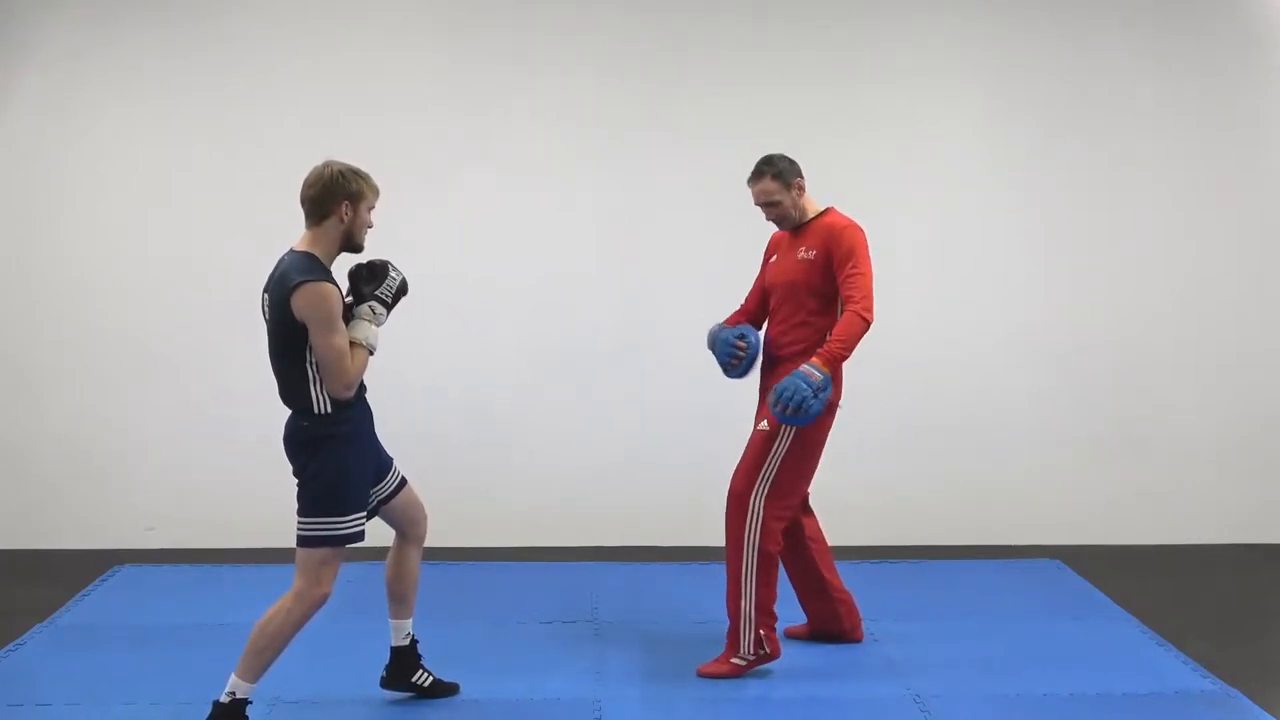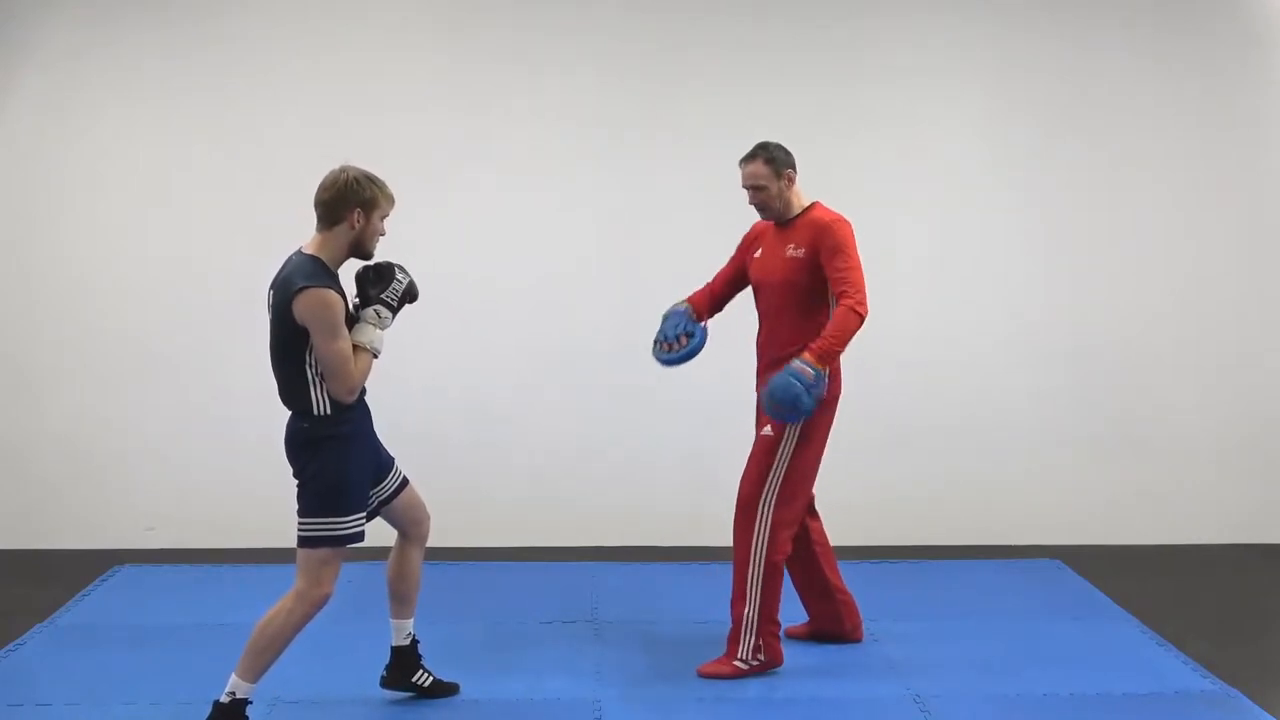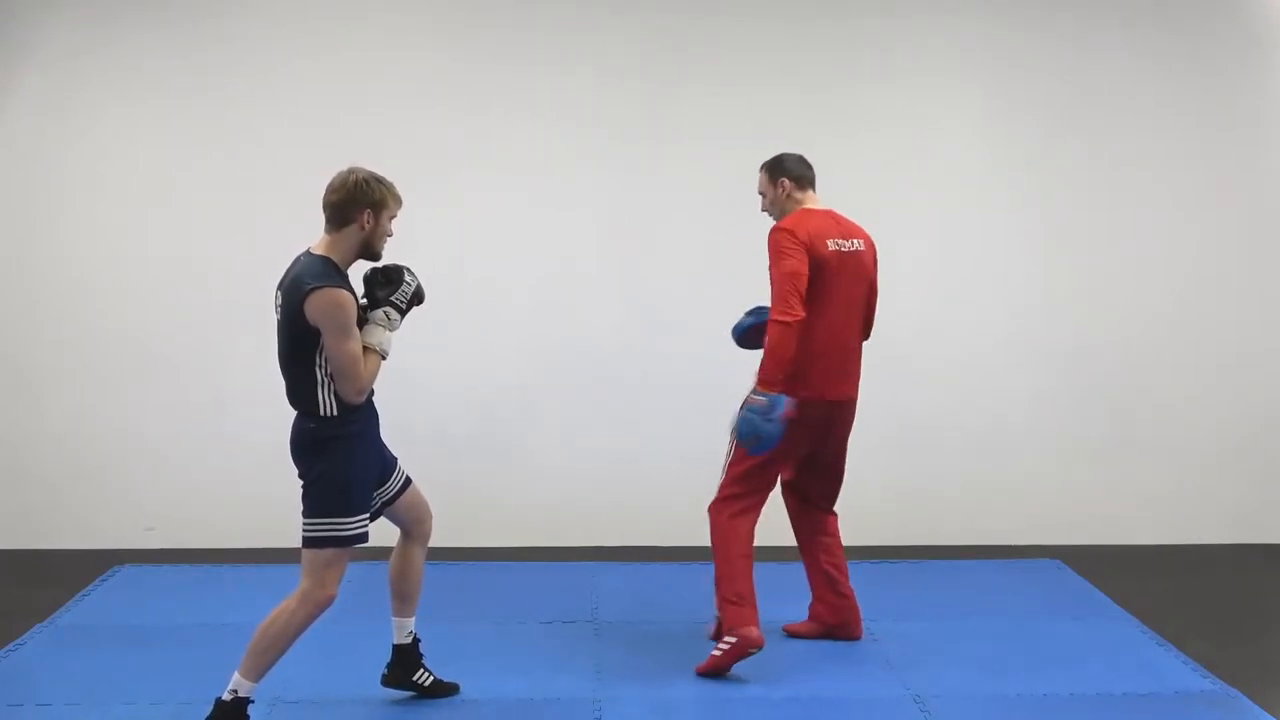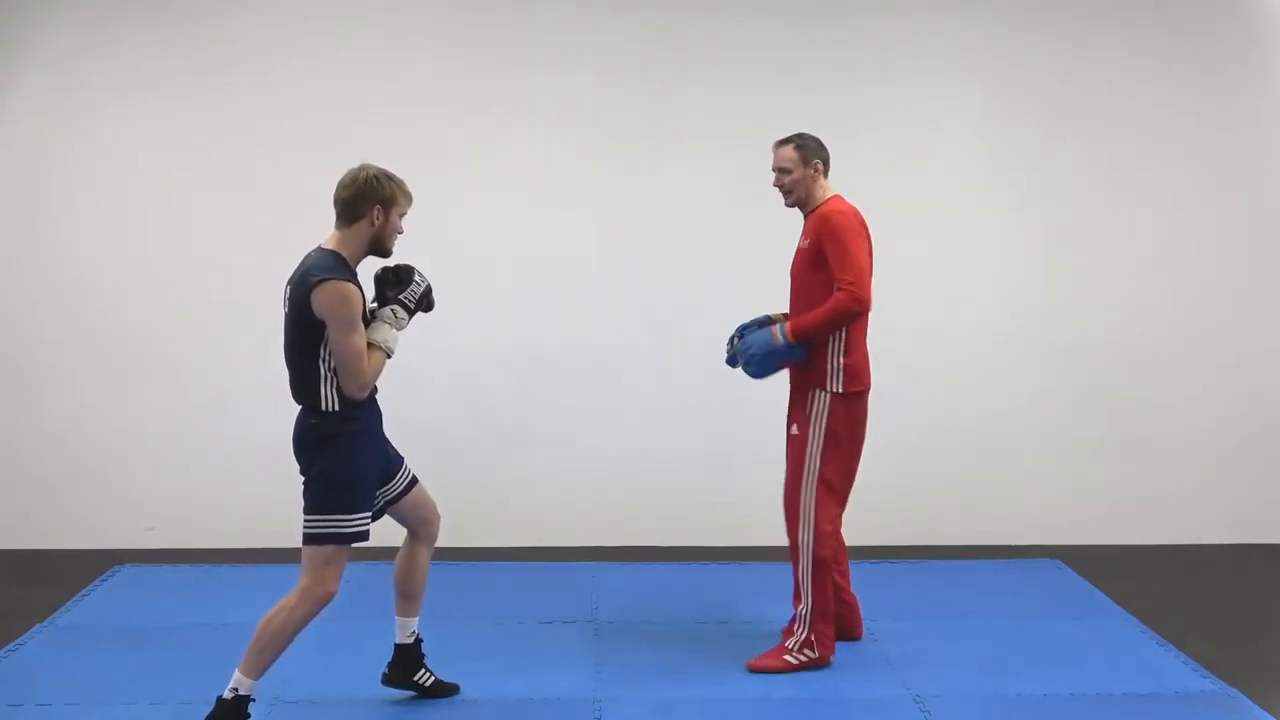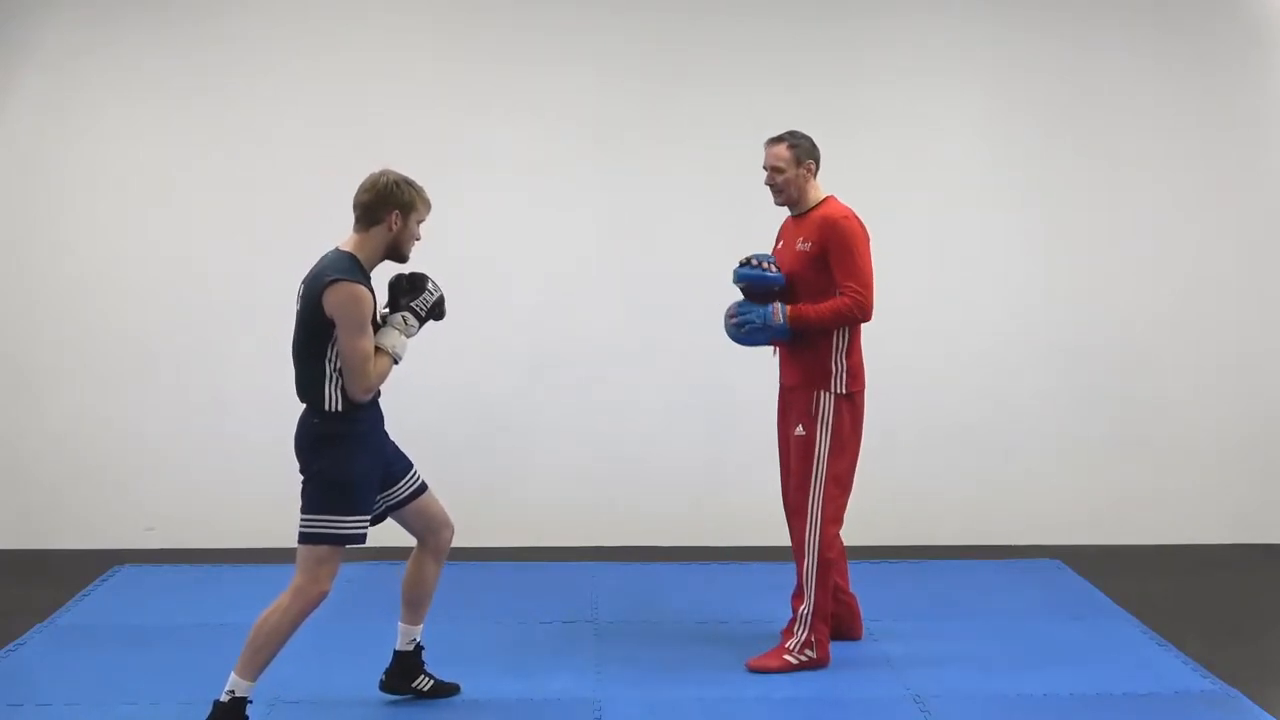
dt=0.5s
person 1, frame 1
left shoulder: (295, 269)
right shoulder: (314, 287)
right elbow: (343, 380)
left wrist: (357, 306)
right wrist: (370, 313)
left hip: (347, 433)
right hip: (329, 441)
left knee: (413, 524)
right knee: (313, 589)
left ankle: (403, 662)
person 1, frame 2
left shoulder: (304, 269)
right shoulder: (315, 291)
right elbow: (345, 386)
left wrist: (368, 308)
right wrist: (376, 316)
left hip: (348, 435)
right hip: (328, 442)
left knee: (416, 524)
right knee: (313, 589)
left ankle: (403, 662)
person 1, frame 3
left shoulder: (310, 269)
right shoulder: (327, 291)
right elbow: (355, 386)
left wrist: (373, 310)
right wrist: (386, 317)
left hip: (351, 435)
right hip: (334, 443)
left knee: (418, 523)
right knee: (318, 591)
left ankle: (404, 660)
person 1, frame 4
left shoulder: (322, 267)
right shoulder: (335, 285)
right elbow: (358, 381)
left wrist: (386, 310)
right wrist: (392, 315)
left hip: (357, 431)
right hip: (336, 440)
left knee: (425, 523)
right knee: (318, 586)
left ankle: (406, 660)
person 1, frame 5
left shoulder: (340, 269)
right shoulder: (348, 287)
right elbow: (361, 383)
left wrist: (398, 317)
right wrist: (405, 324)
left hip: (364, 435)
right hip: (337, 442)
left knee: (438, 533)
right knee: (311, 586)
left ankle: (405, 665)
person 2, frame 1
left shoulder: (841, 233)
right shoulder: (778, 244)
left elbow: (858, 310)
right elbow: (755, 307)
left wrist: (819, 366)
right wrist: (727, 332)
left hip: (805, 390)
right hip: (780, 387)
left knee: (751, 500)
right knee: (783, 504)
left ankle: (751, 641)
right ankle: (835, 617)
person 2, frame 2
left shoulder: (828, 228)
right shoulder: (758, 237)
left elbow: (853, 304)
right elbow: (720, 289)
left wrist: (811, 362)
right wrist: (683, 316)
left hip: (806, 389)
right hip: (775, 386)
left knee: (761, 506)
right knee: (790, 506)
left ankle: (753, 648)
right ankle: (836, 618)
person 2, frame 3
left shoulder: (789, 232)
right shoulder: (860, 238)
left elbow: (789, 315)
left wrist: (768, 391)
left hip: (792, 392)
right hip: (841, 395)
left knee: (732, 505)
right knee: (811, 503)
left ankle: (737, 625)
right ankle: (837, 615)
person 2, frame 4
left shoulder: (837, 219)
right shoulder: (820, 222)
left elbow: (853, 300)
left wrist: (787, 333)
right wrist: (774, 325)
left hip: (832, 386)
right hip: (817, 383)
left knee: (811, 510)
right knee: (815, 505)
left ankle: (809, 640)
right ankle: (839, 616)
person 2, frame 5
left shoulder: (838, 224)
right shoulder: (790, 228)
left elbow: (859, 304)
right elbow: (789, 297)
left wrist: (785, 317)
right wrist: (760, 286)
left hip: (829, 388)
right hip: (797, 384)
left knee: (816, 510)
right knee: (804, 507)
left ankle: (807, 640)
right ankle: (839, 615)
